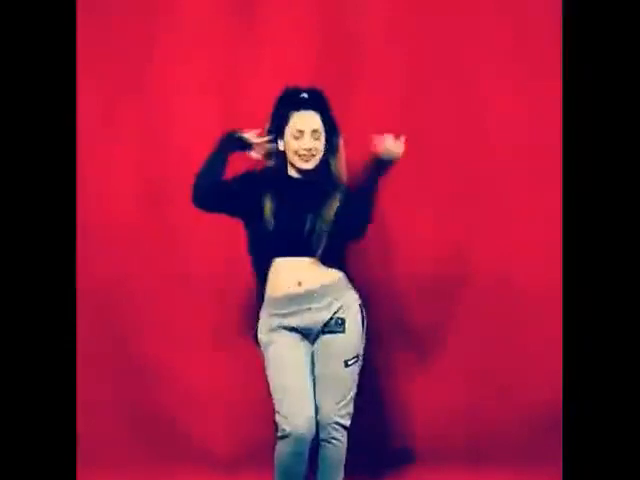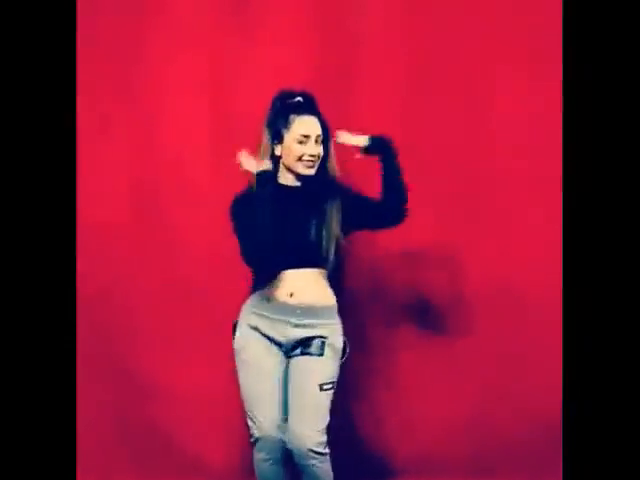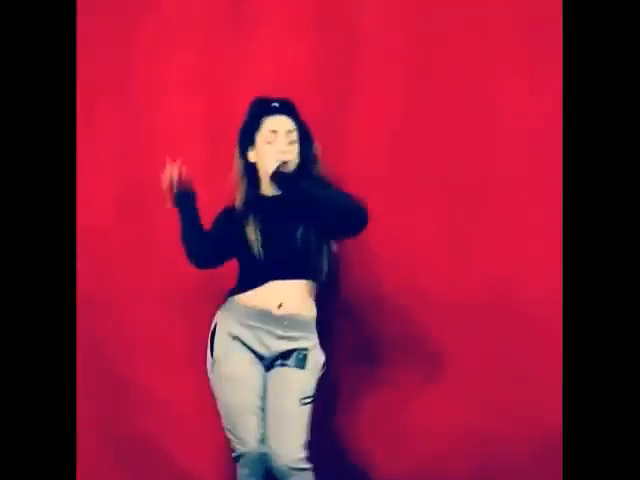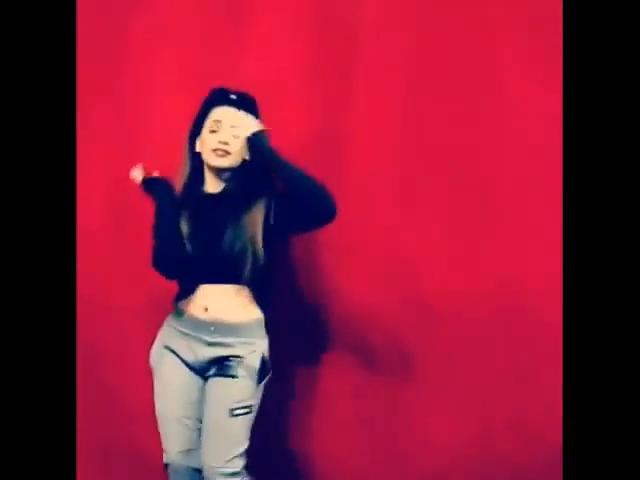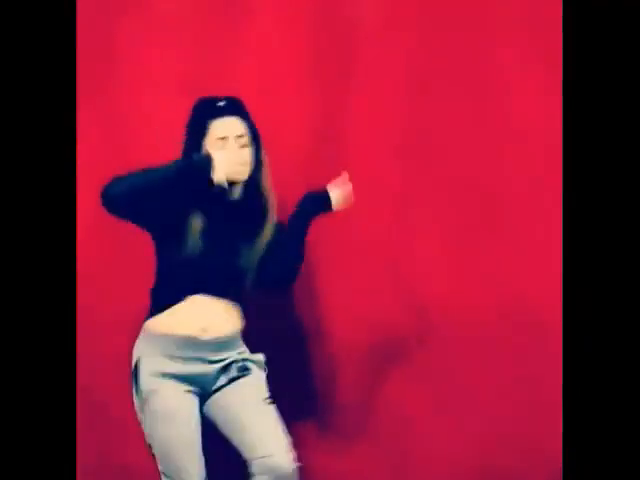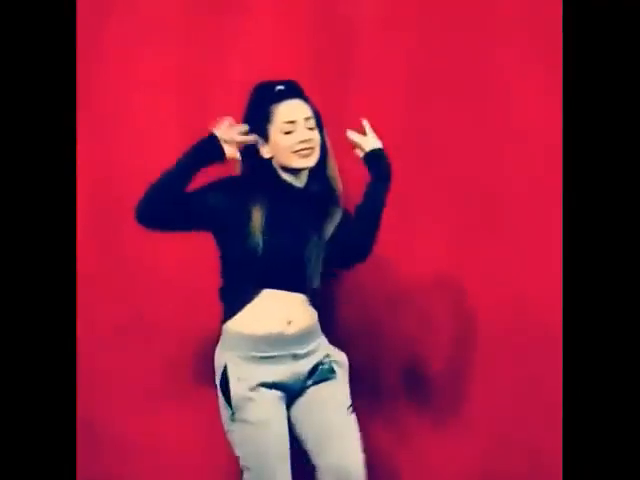
dt=0.7s
person 1, frame 1
left shoulder: (336, 191)
right shoulder: (260, 184)
left elbow: (353, 230)
right elbow: (205, 196)
left wrist: (378, 168)
right wrist: (230, 144)
left hip: (336, 309)
right hip: (281, 317)
left knee: (334, 419)
right knee: (295, 422)
person 1, frame 2
left shoulder: (333, 196)
right shoulder: (252, 201)
left elbow: (391, 213)
right elbow: (257, 254)
left wrist: (383, 151)
right wrist: (264, 184)
left hip: (319, 329)
right hip: (261, 324)
left knee: (309, 441)
right knee: (266, 435)
person 1, frame 3
left shoulder: (315, 202)
right shoulder: (240, 213)
left elbow: (356, 218)
right elbow: (203, 255)
left wrist: (287, 180)
right wrist: (184, 199)
left hip: (298, 340)
right hip: (240, 330)
right knee: (249, 449)
person 1, frame 4
left shoulder: (264, 203)
right shoulder: (179, 204)
left elbow: (323, 208)
right elbow: (170, 265)
left wrist: (264, 149)
right wrist: (161, 195)
left hip: (240, 344)
right hip: (179, 340)
person 1, frame 5
left shoulder: (258, 217)
right shoulder: (176, 206)
left elbow: (278, 275)
right elbow: (115, 194)
left wrist: (308, 210)
right wrist: (197, 171)
left hip: (229, 359)
right hip: (164, 360)
person 1, frame 6
left shoulder: (323, 202)
right shoulder: (236, 195)
left elbow: (349, 252)
right elbow: (151, 213)
left wrist: (378, 172)
right wrist: (203, 150)
left hip: (310, 355)
right hip: (248, 359)
